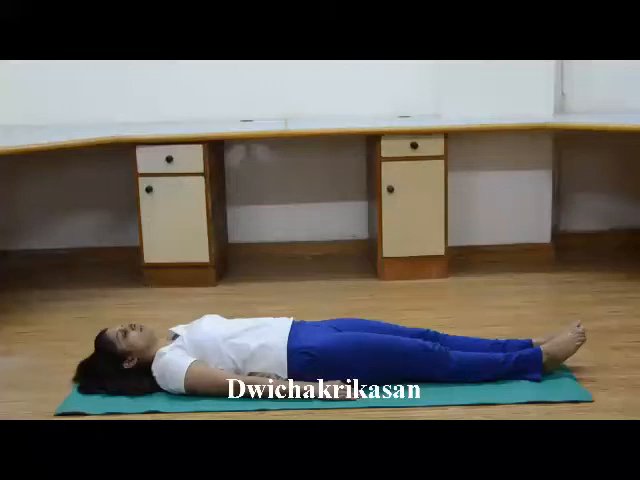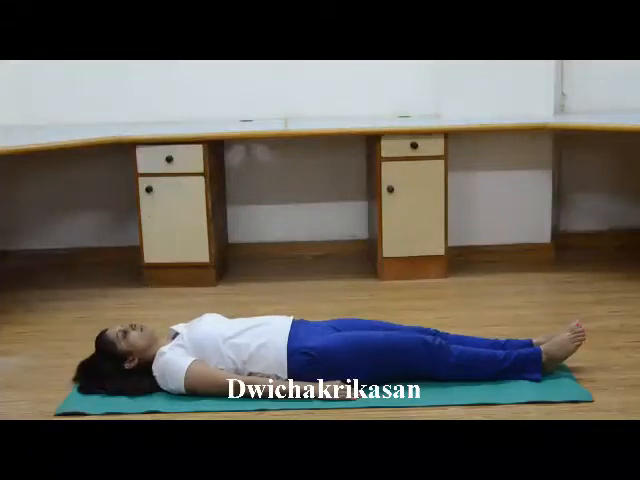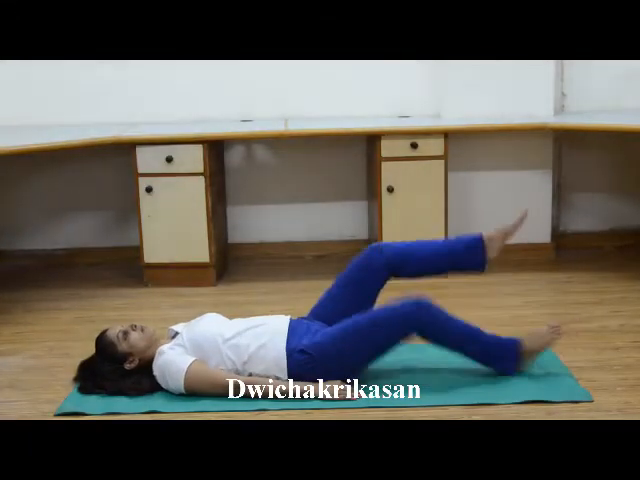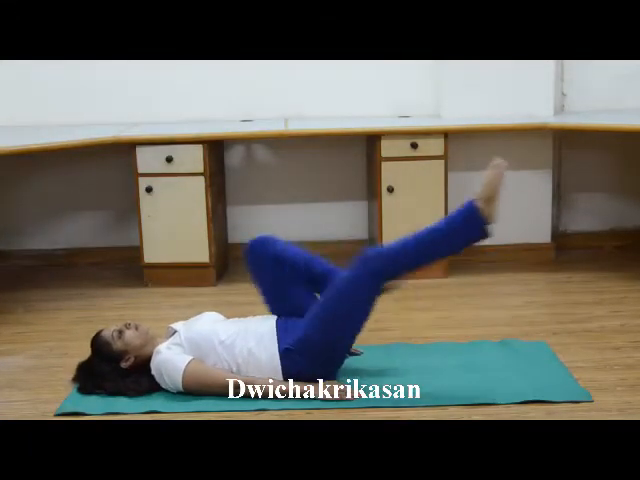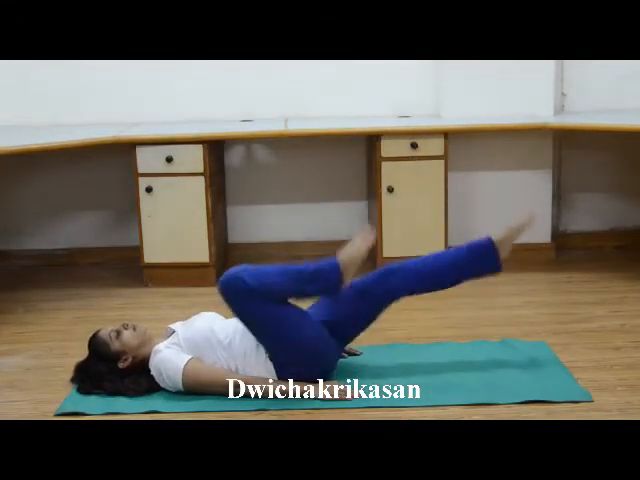
dt=1s
person 1, frame 1
left shoulder: (178, 334)
right shoulder: (167, 366)
right elbow: (238, 383)
right wrist: (311, 387)
left hip: (302, 330)
right hip: (303, 355)
left knee: (423, 336)
right knee: (428, 357)
left ankle: (531, 344)
right ankle: (538, 359)
person 1, frame 2
left shoulder: (178, 332)
right shoulder: (167, 367)
right elbow: (236, 383)
right wrist: (309, 388)
left hip: (303, 330)
right hip: (303, 357)
left knee: (422, 335)
right knee: (423, 352)
left ankle: (530, 345)
right ankle: (537, 360)
person 1, frame 3
left shoulder: (182, 331)
right shoulder: (168, 367)
right elbow: (232, 382)
right wrist: (308, 387)
left hip: (306, 330)
right hip: (308, 359)
left knee: (377, 257)
right knee: (416, 311)
left ankle: (481, 247)
right ankle: (511, 353)
person 1, frame 4
left shoulder: (175, 333)
right shoulder: (164, 363)
right elbow: (232, 383)
right wrist: (304, 385)
left hip: (294, 326)
right hip: (302, 354)
left knee: (263, 248)
right knee: (371, 262)
left ankle: (341, 283)
right ankle: (475, 215)
person 1, frame 5
left shoulder: (175, 334)
right shoulder: (162, 364)
right elbow: (231, 381)
right wrist: (295, 385)
left hip: (307, 341)
right hip: (300, 361)
left knee: (391, 277)
right knee: (236, 281)
left ankle: (492, 252)
right ankle: (335, 271)
